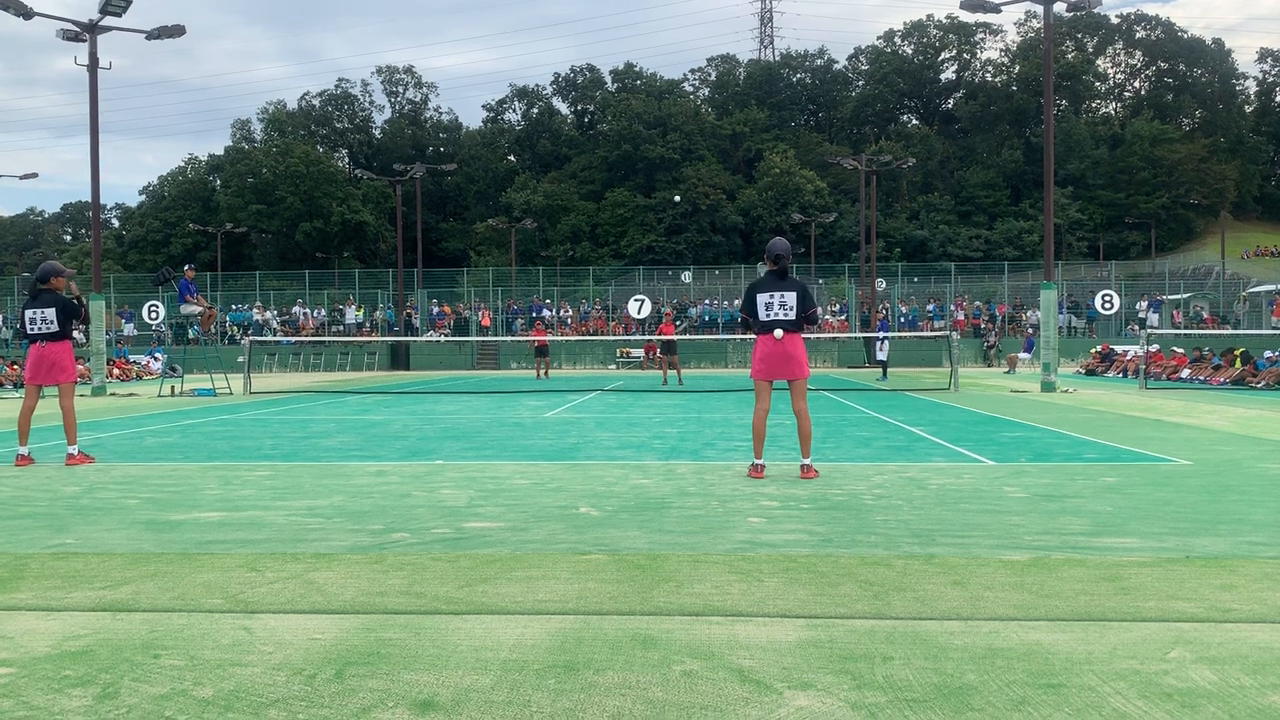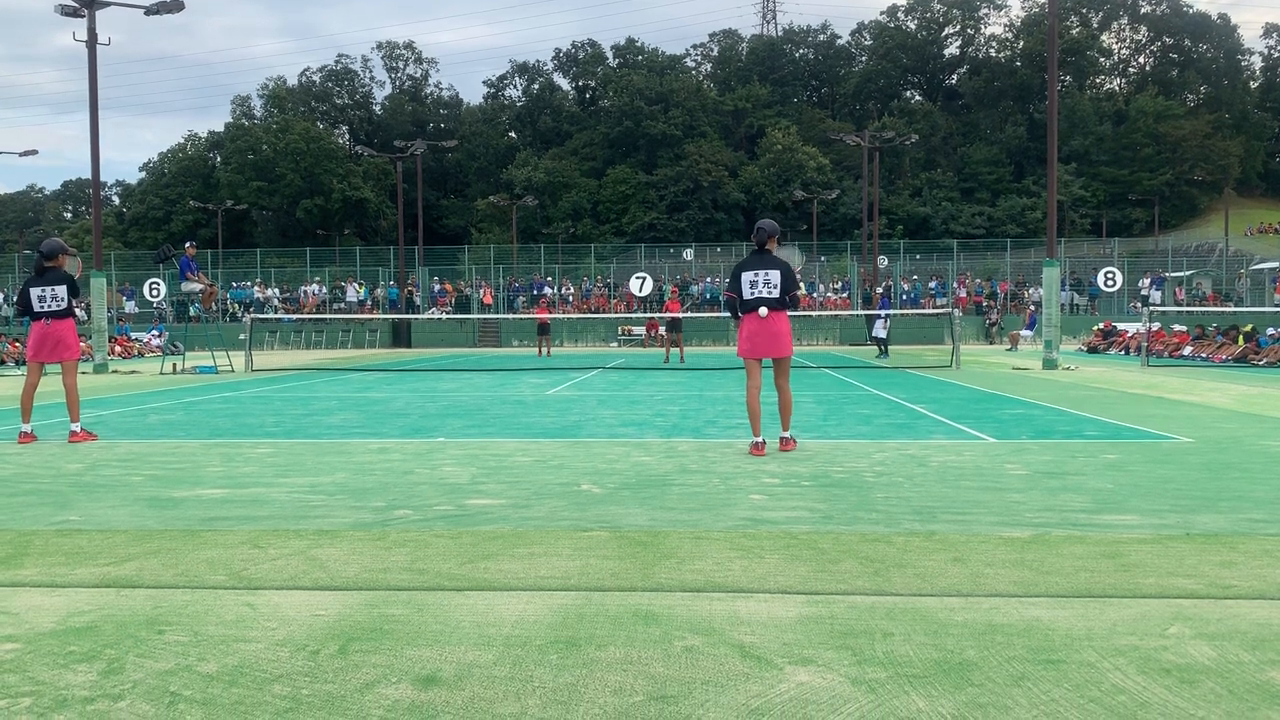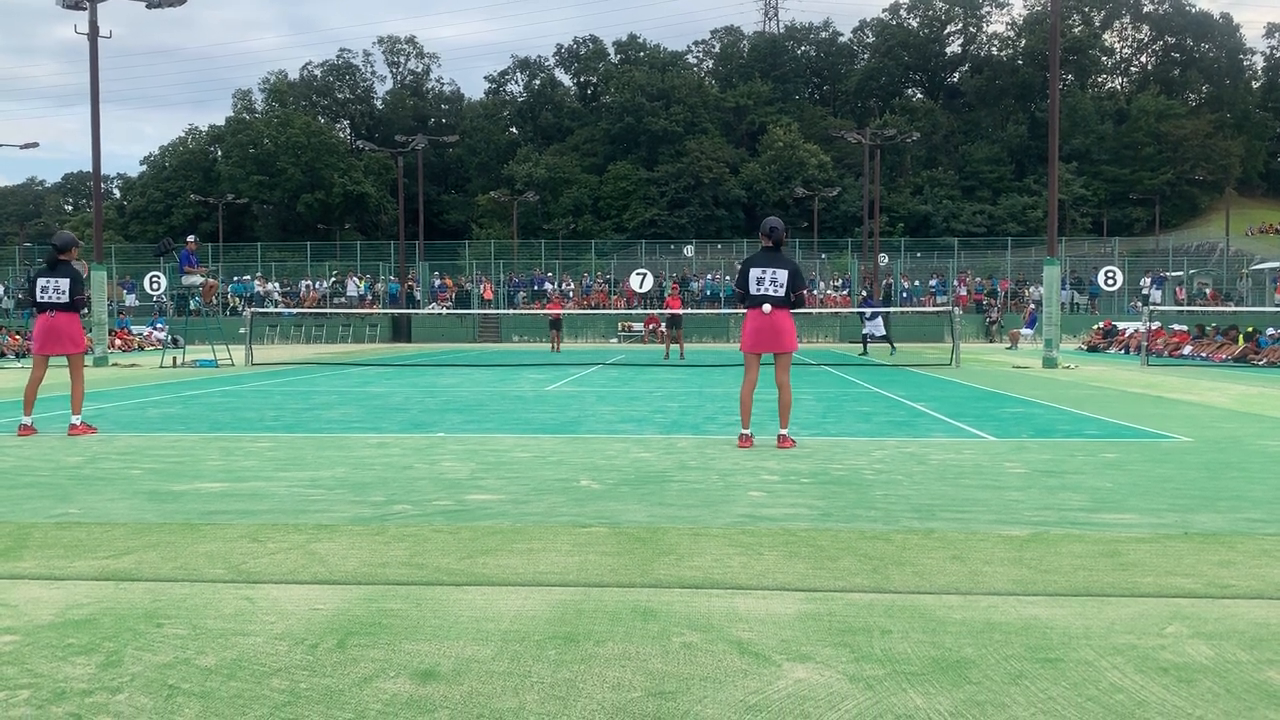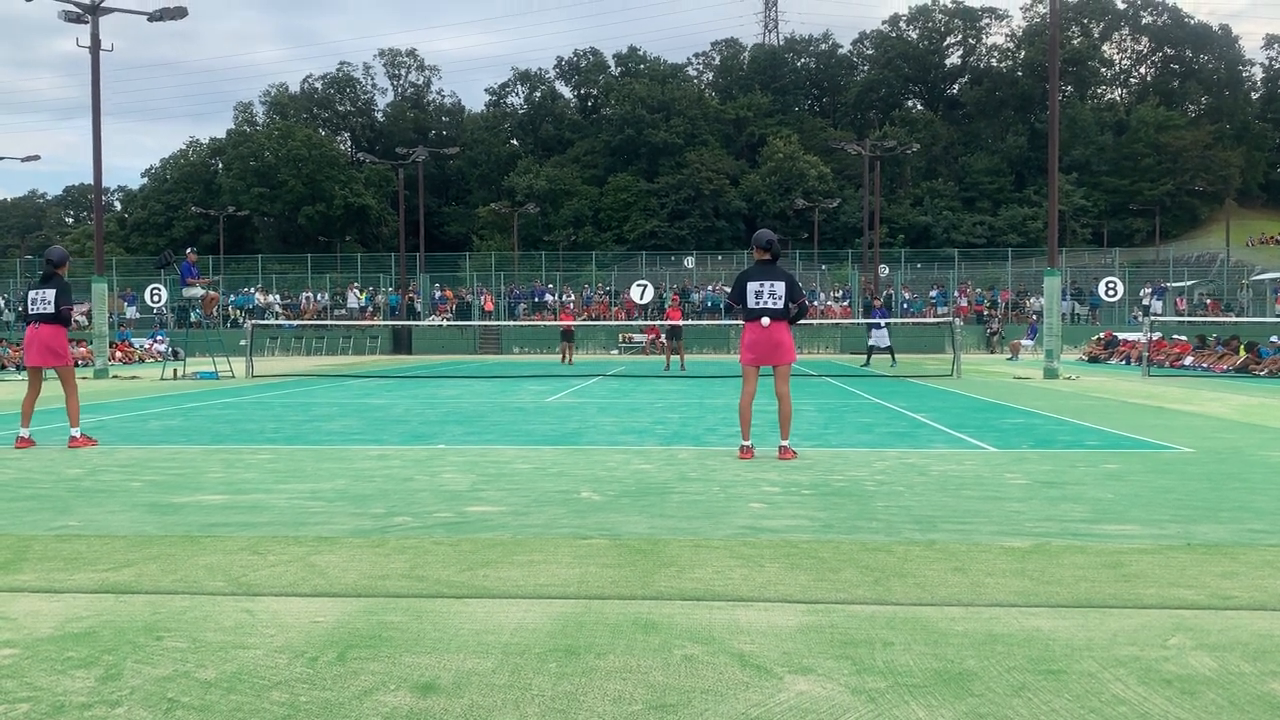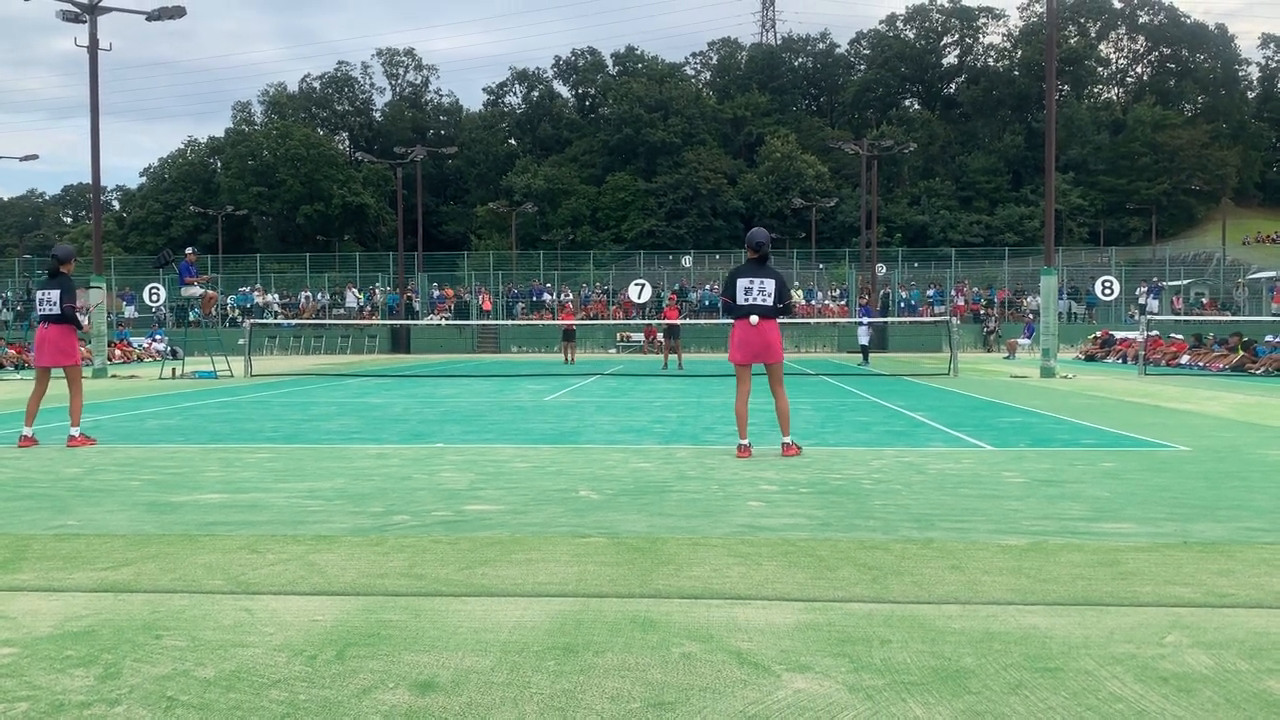
dt=1s
person 1, frame 1
left shoulder: (755, 287)
right shoulder: (798, 286)
left elbow: (745, 323)
right elbow: (813, 320)
left hip: (765, 347)
right hip: (793, 346)
left knee: (761, 408)
right knee: (800, 408)
left ankle: (758, 464)
right ankle: (806, 464)
person 1, frame 2
left shoulder: (741, 267)
right shoulder: (782, 266)
left elbow: (731, 302)
right elbow: (794, 301)
left wrist: (737, 318)
left hip: (751, 325)
right hip: (778, 324)
left knee: (754, 385)
right knee: (783, 385)
left ankle: (758, 441)
right ankle: (785, 437)
person 1, frame 3
left shoulder: (749, 262)
right shoulder: (790, 265)
left elbow: (739, 297)
right elbow: (800, 301)
left hip: (754, 321)
right hip: (781, 323)
left knee: (749, 380)
right knee: (783, 381)
left ankle: (745, 434)
right ankle: (783, 435)
person 1, frame 4
left shoulder: (745, 276)
right shoulder: (786, 276)
left elbow: (731, 307)
right elbow: (803, 308)
right wrist: (788, 321)
left hip: (753, 334)
right hip: (780, 334)
left knee: (748, 391)
right knee: (783, 391)
left ankle: (745, 445)
right ankle: (784, 446)
person 1, frame 5
left shoulder: (736, 274)
right shoulder: (775, 275)
left elbow: (726, 308)
right elbow: (788, 309)
left hip: (742, 333)
right hip: (768, 333)
left knee: (742, 391)
right knee: (778, 390)
left ankle: (743, 444)
right ankle: (787, 442)
person 2, frame 1
left shoulder: (28, 303)
right shoulder: (61, 301)
left elbow: (24, 332)
right elbow: (85, 318)
right wrist: (76, 296)
left hip: (36, 351)
right hip: (59, 351)
left knee: (28, 403)
right knee: (67, 403)
left ankle: (22, 453)
right ankle: (73, 452)
person 2, frame 2
left shoulder: (30, 282)
right shoulder: (65, 278)
left elbow: (21, 311)
right elbow: (76, 294)
left hip: (39, 330)
right hip: (63, 328)
left knee: (31, 381)
right knee: (70, 381)
left ankle: (25, 430)
right ankle: (75, 430)
person 2, frame 3
left shoulder: (40, 273)
right shoulder: (73, 273)
left elbow: (33, 301)
right elbow: (79, 304)
right wrist: (79, 305)
left hip: (44, 322)
right hip: (68, 323)
left knee: (36, 375)
right knee: (77, 376)
left ankle: (26, 423)
right ankle: (76, 423)
person 2, frame 4
left shoulder: (34, 286)
right shoulder: (62, 285)
left elbow: (28, 316)
right elbow: (64, 314)
right wrist: (70, 323)
left hip: (32, 335)
right hip: (54, 335)
left knee: (33, 389)
right knee: (70, 388)
left ankle: (23, 436)
right ankle: (75, 435)
person 2, frame 5
left shoulder: (43, 284)
right shoulder: (67, 283)
left elbow: (43, 311)
right elbow: (68, 312)
right wrist: (81, 326)
left hip: (43, 333)
right hip: (63, 334)
left knee: (39, 388)
right knee: (75, 388)
left ankle: (26, 434)
right ankle: (75, 435)
